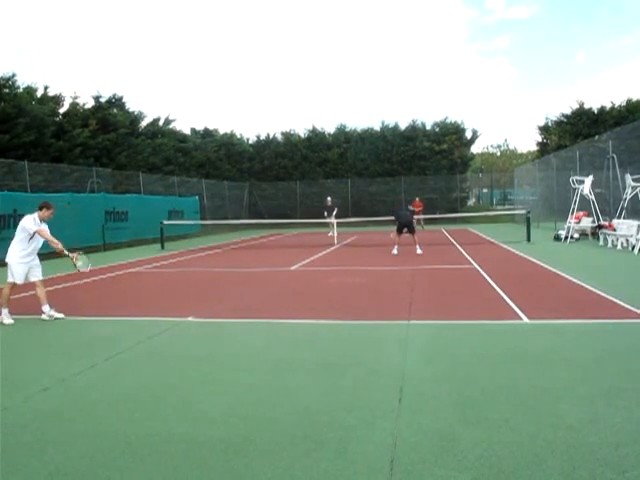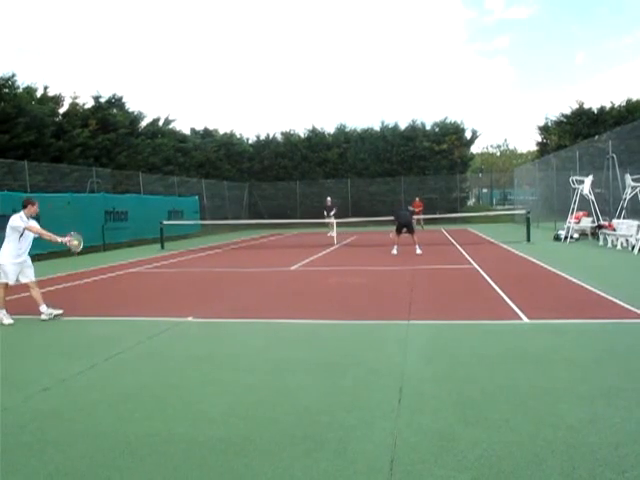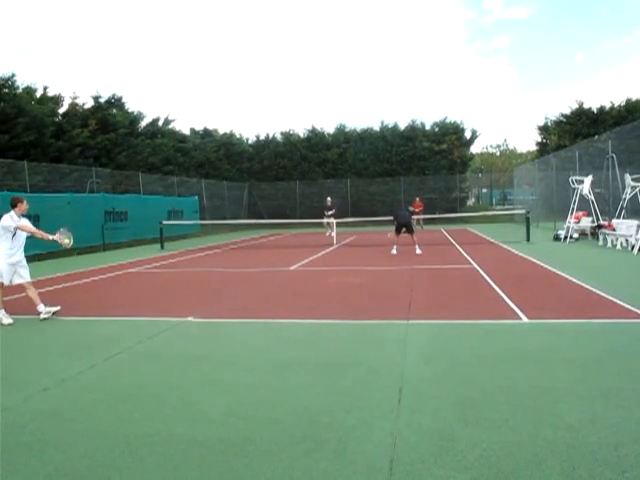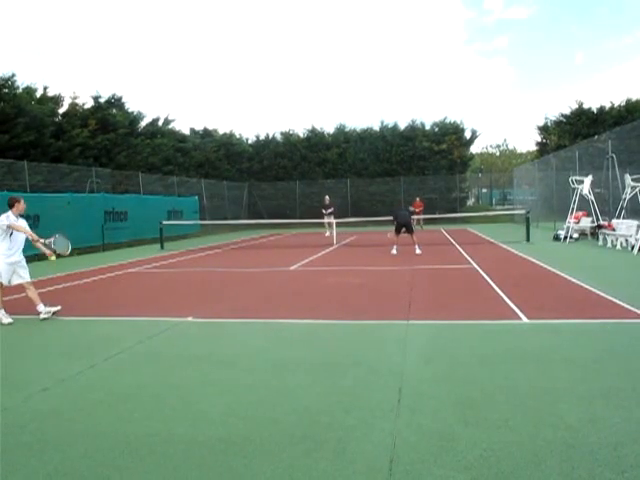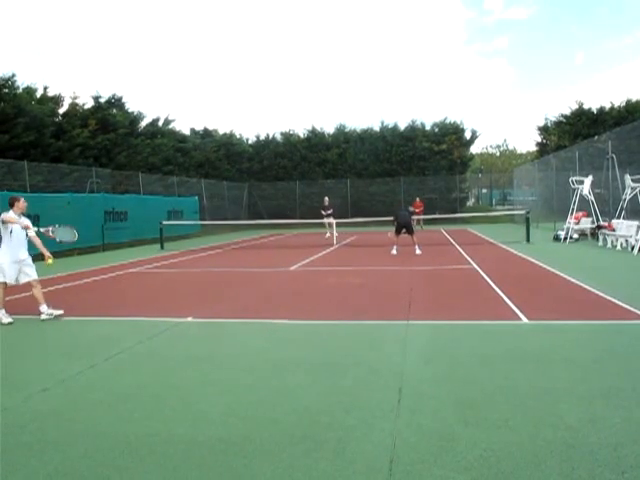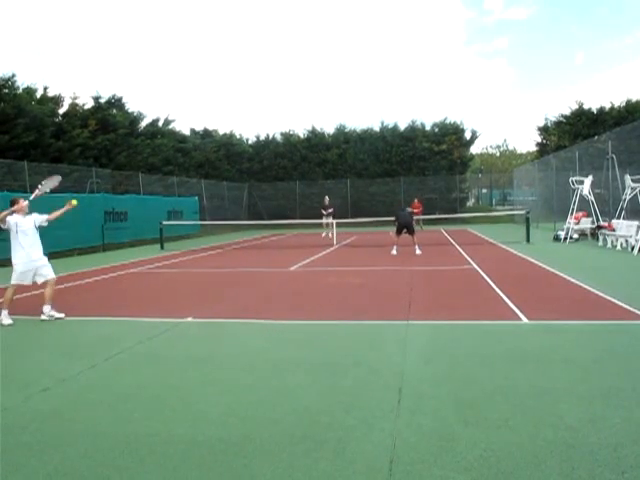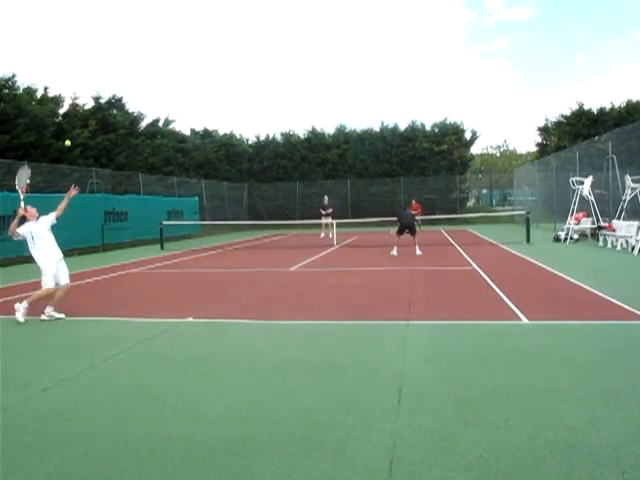
dt=0.2s
person 1, frame 1
left shoulder: (44, 225)
right shoulder: (28, 219)
left elbow: (51, 242)
right elbow: (40, 233)
left wrist: (64, 251)
right wrist: (58, 243)
left hip: (32, 259)
right hip: (17, 257)
left knee: (39, 283)
right knee: (11, 284)
left ankle: (47, 311)
person 1, frame 2
left shoulder: (32, 222)
right shoulder: (15, 219)
left elbow: (43, 235)
right elbow: (31, 229)
left wrist: (61, 240)
right wrist: (54, 236)
left hip: (24, 260)
left knee: (32, 284)
left ankle: (45, 311)
person 1, frame 3
left shoulder: (24, 221)
left elbow: (36, 233)
right elbow: (21, 228)
left wrist: (53, 237)
right wrist: (47, 235)
left hip: (19, 260)
left knee: (28, 284)
left ankle: (43, 310)
person 1, frame 4
left shoulder: (22, 222)
left elbow: (32, 238)
right elbow: (13, 226)
left wrist: (45, 250)
right wrist: (30, 234)
left hip: (18, 260)
left knee: (28, 284)
left ankle: (43, 310)
person 1, frame 5
left shoulder: (26, 220)
left elbow: (34, 237)
left wrist: (45, 251)
right wrist: (20, 224)
left hip: (24, 258)
left knee: (35, 282)
left ankle: (45, 311)
person 1, frame 6
left shoulder: (33, 217)
right shoulder: (11, 220)
left elbow: (50, 217)
left wrist: (66, 208)
right wrist: (12, 210)
left hip: (38, 258)
right hip: (22, 260)
left knee: (51, 280)
right knee: (13, 286)
left ankle: (47, 311)
person 1, frame 7
left shoulder: (44, 220)
right shoulder: (25, 228)
left elbow: (58, 211)
right elbow: (12, 233)
left wrist: (68, 196)
right wrist: (18, 216)
left hip: (58, 259)
right hip: (47, 263)
left knee: (64, 285)
right knee: (49, 289)
left ankle: (49, 311)
right ankle: (23, 305)
